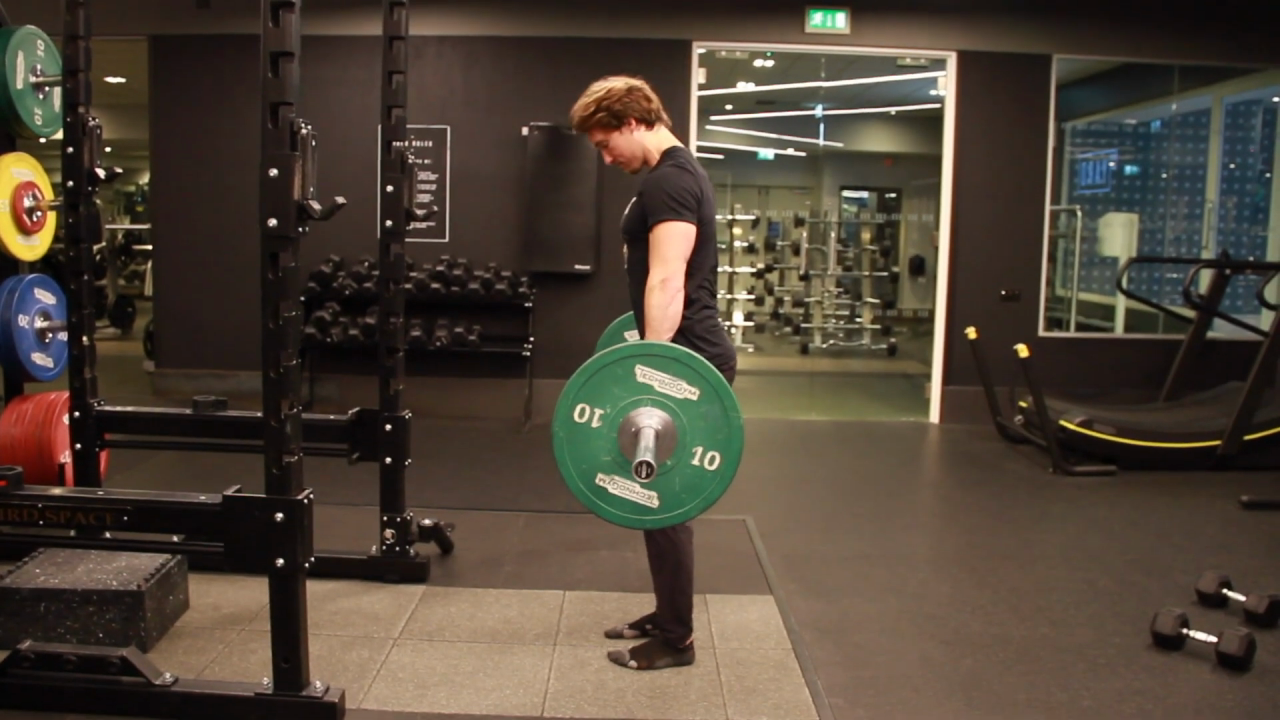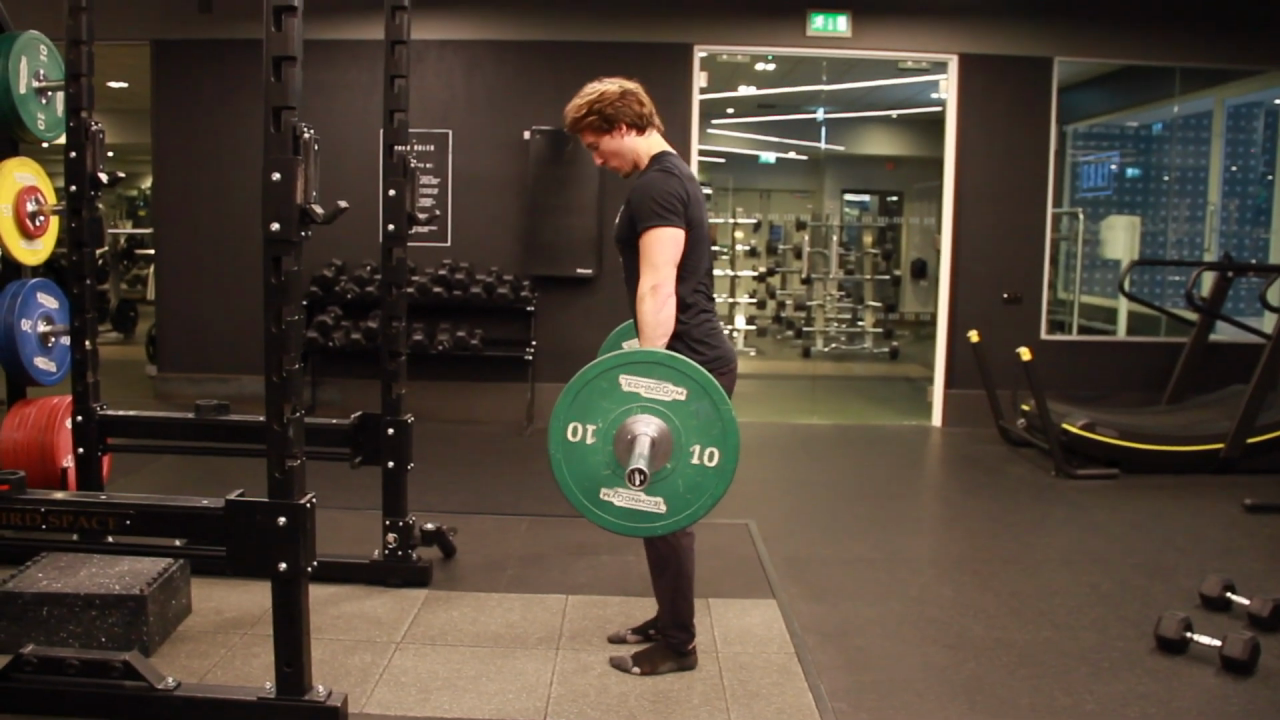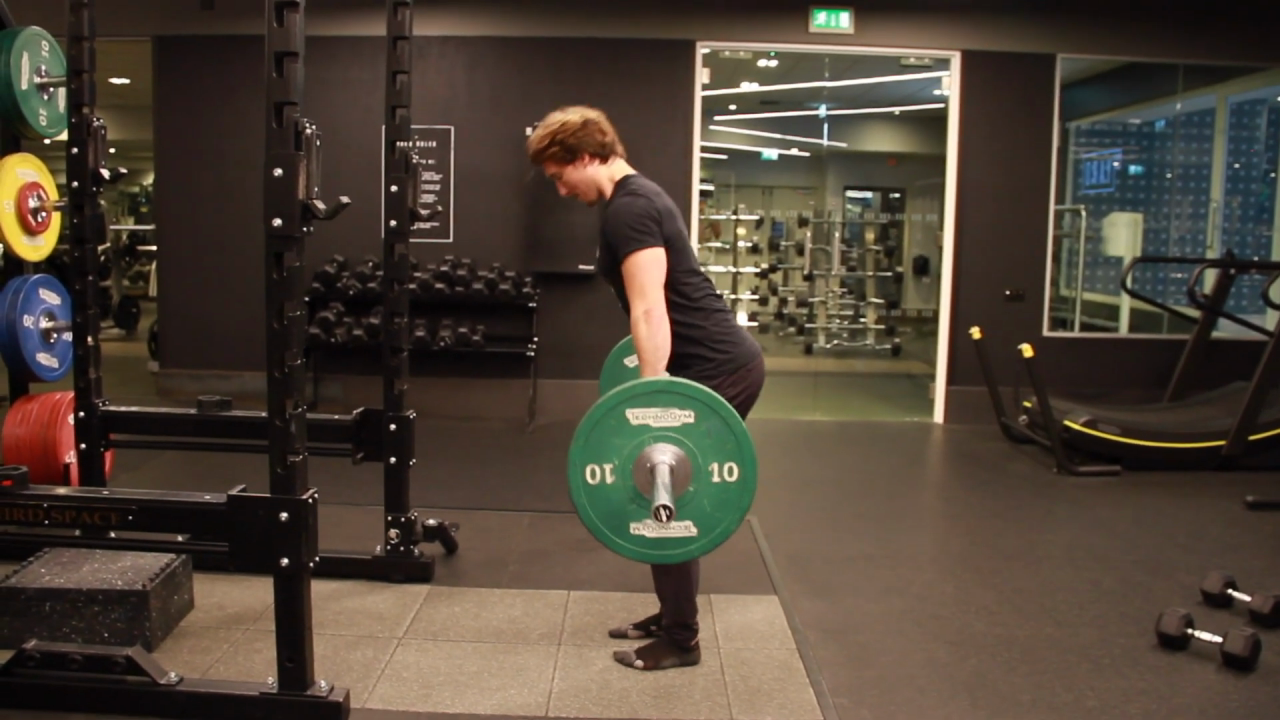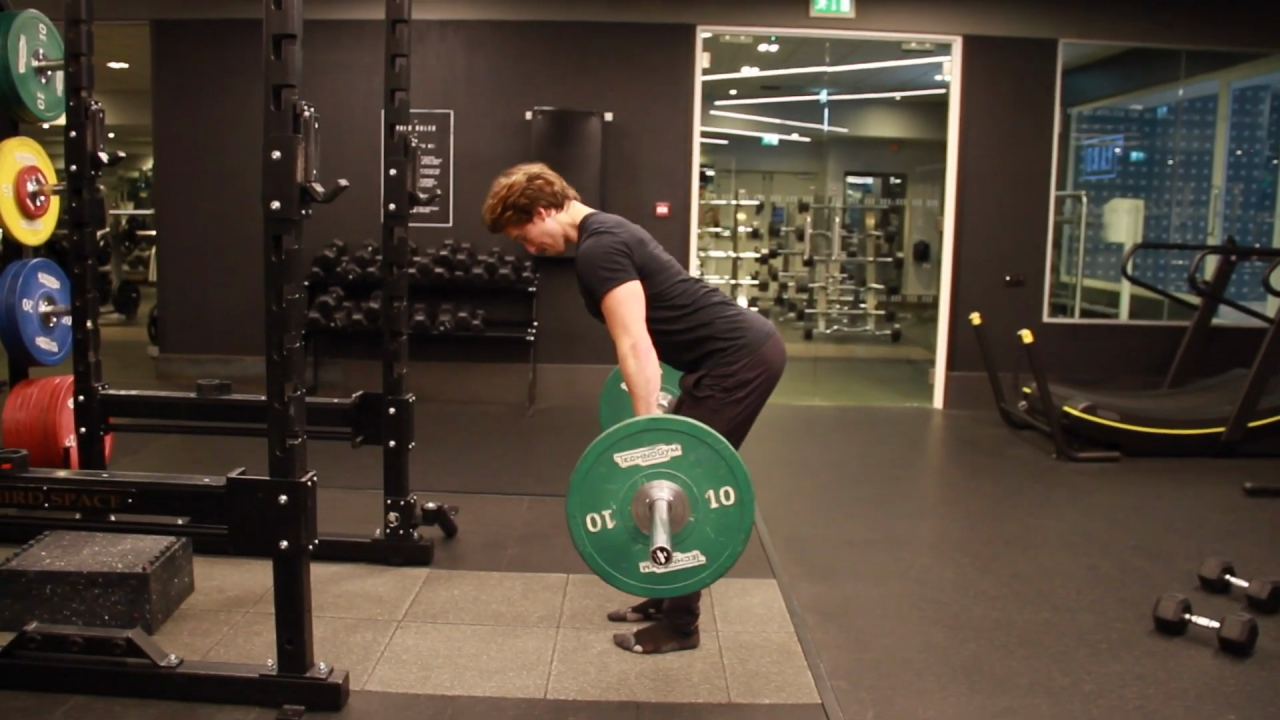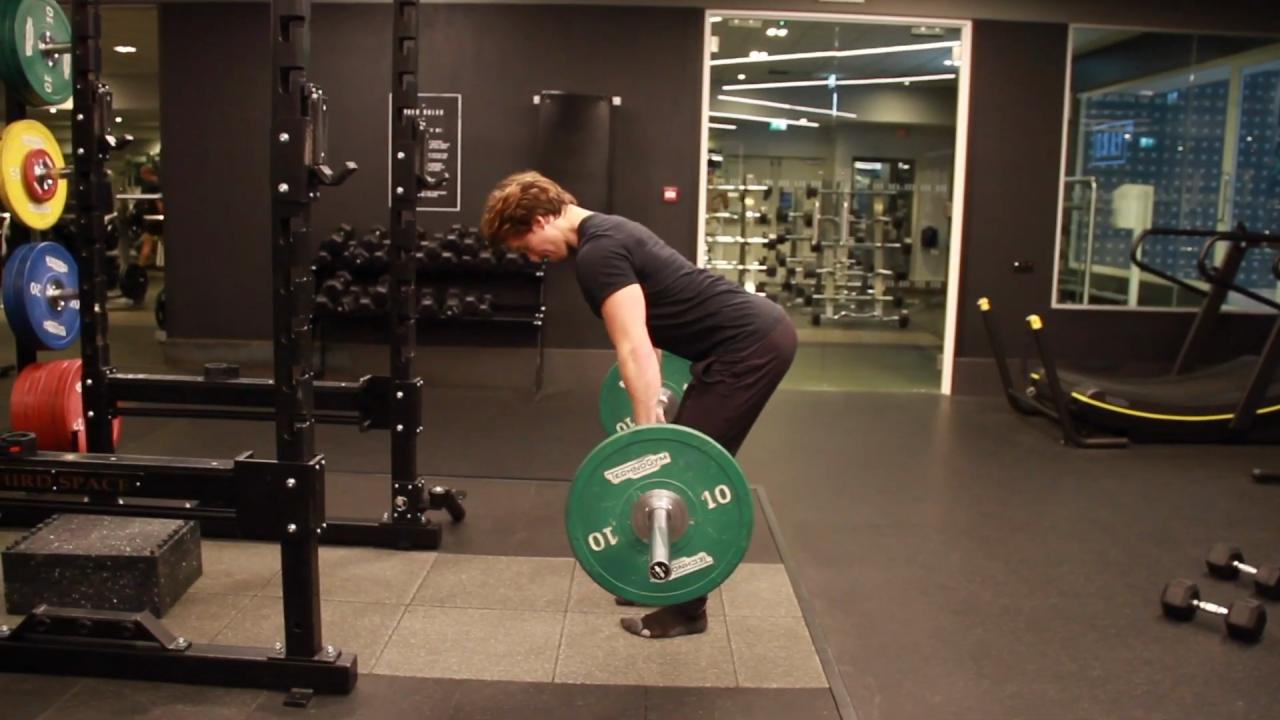
dt=0.7s
person 1, frame 1
left shoulder: (668, 180)
right shoulder: (677, 174)
left elbow: (666, 283)
right hip: (690, 358)
left ankle: (675, 638)
right ankle: (668, 615)
person 1, frame 2
left shoulder: (655, 185)
right shoulder: (671, 176)
left elbow: (659, 288)
left hip: (688, 369)
right hip: (695, 361)
left ankle: (676, 643)
right ankle: (670, 621)
person 1, frame 3
left shoulder: (628, 209)
right shoulder: (639, 197)
left elbow: (650, 312)
left hip: (717, 370)
right hip: (720, 362)
left ankle: (680, 640)
right ankle: (672, 616)
person 1, frame 4
left shoulder: (596, 251)
right shoulder: (606, 233)
left elbow: (635, 344)
right elbow: (642, 335)
right wrist: (652, 416)
left hip: (740, 358)
right hip: (747, 347)
left ankle: (678, 624)
right ankle: (668, 597)
person 1, frame 5
left shoulder: (597, 254)
right shoulder: (608, 231)
left elbow: (634, 348)
right elbow: (646, 332)
right wrist: (654, 408)
left hip: (750, 346)
right hip: (759, 331)
left ankle: (686, 608)
